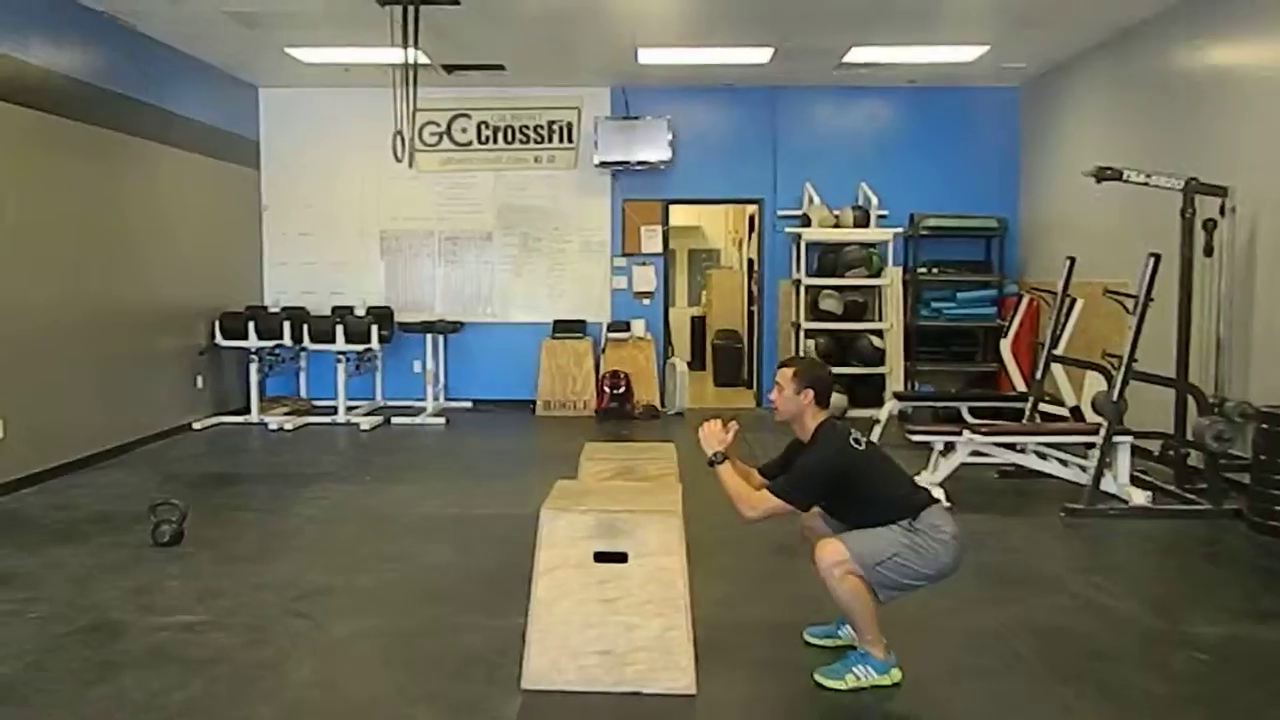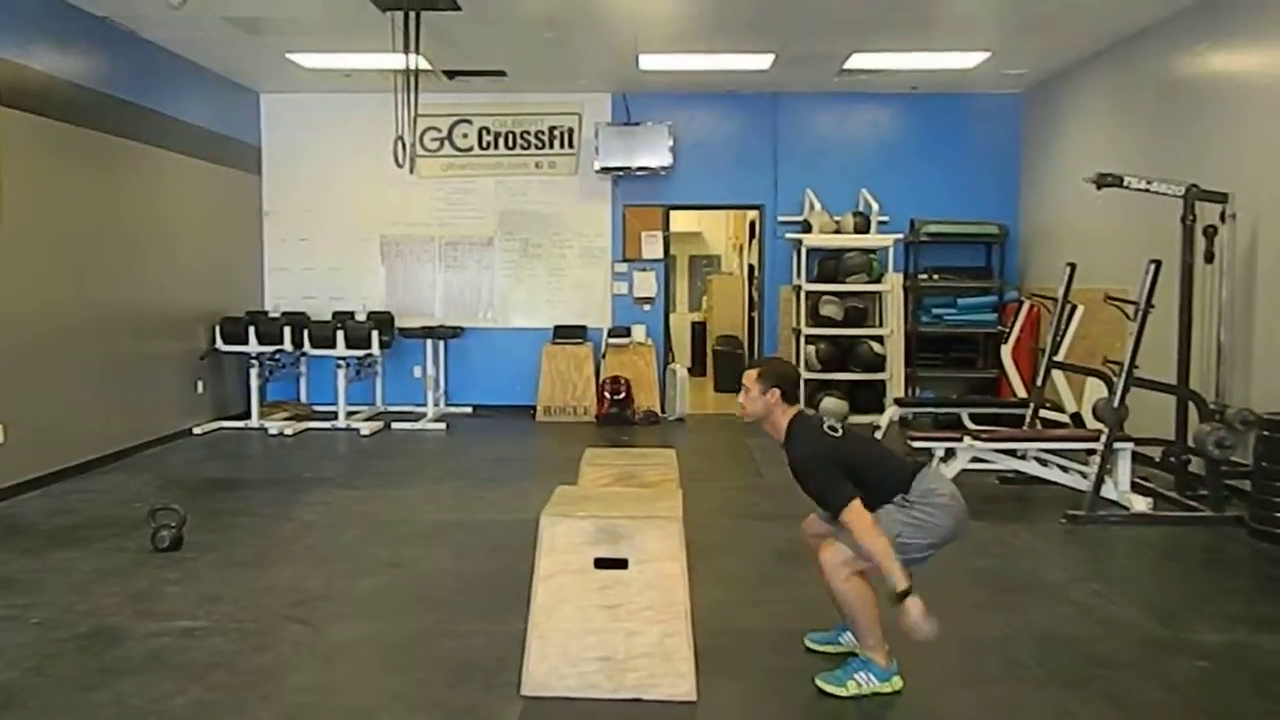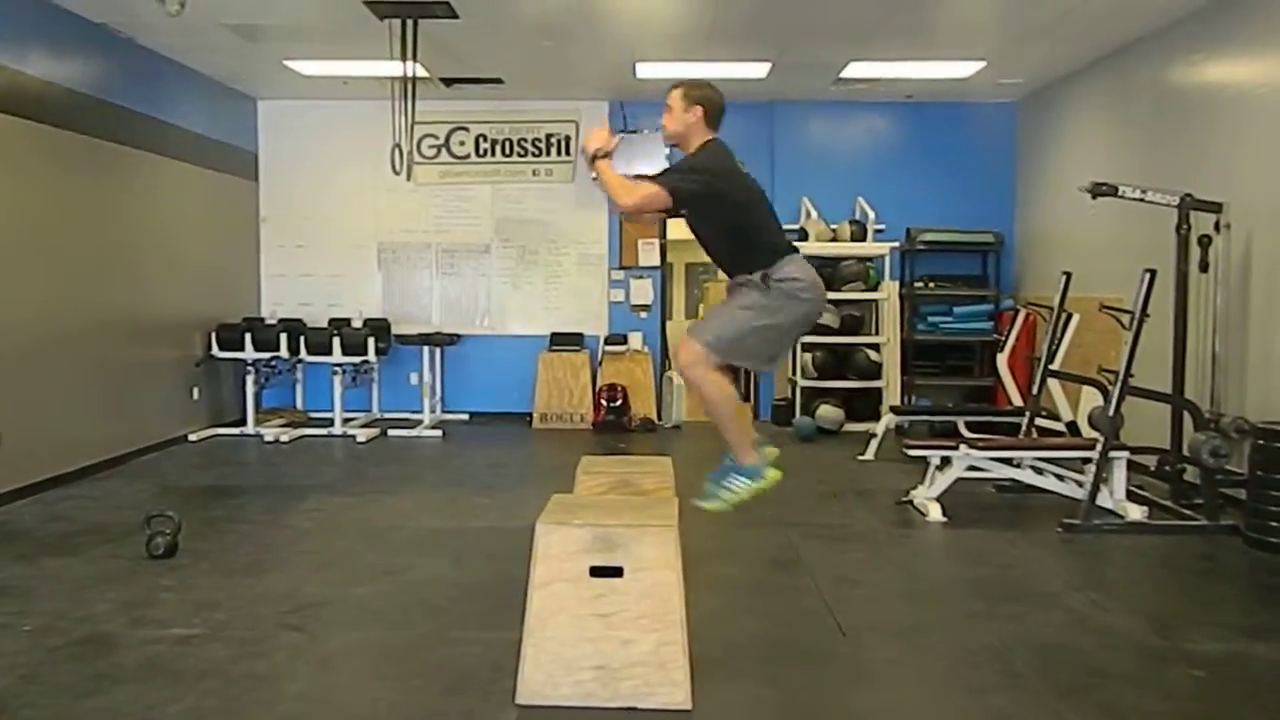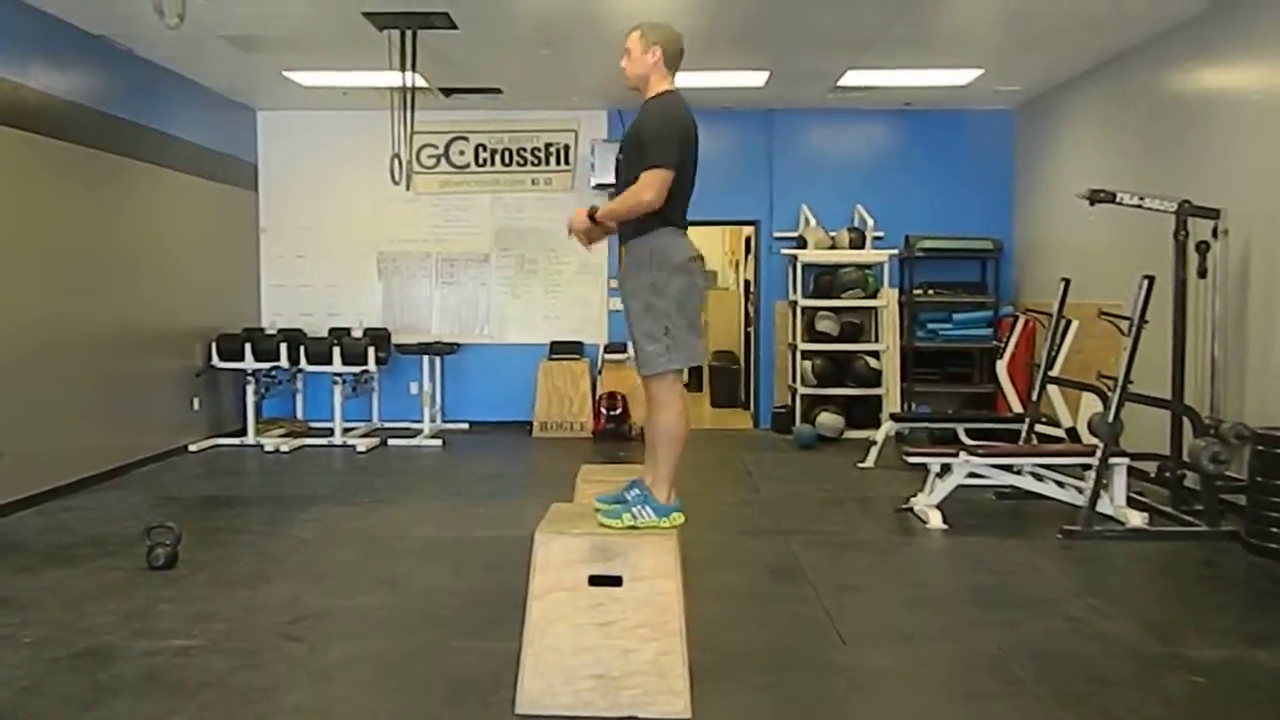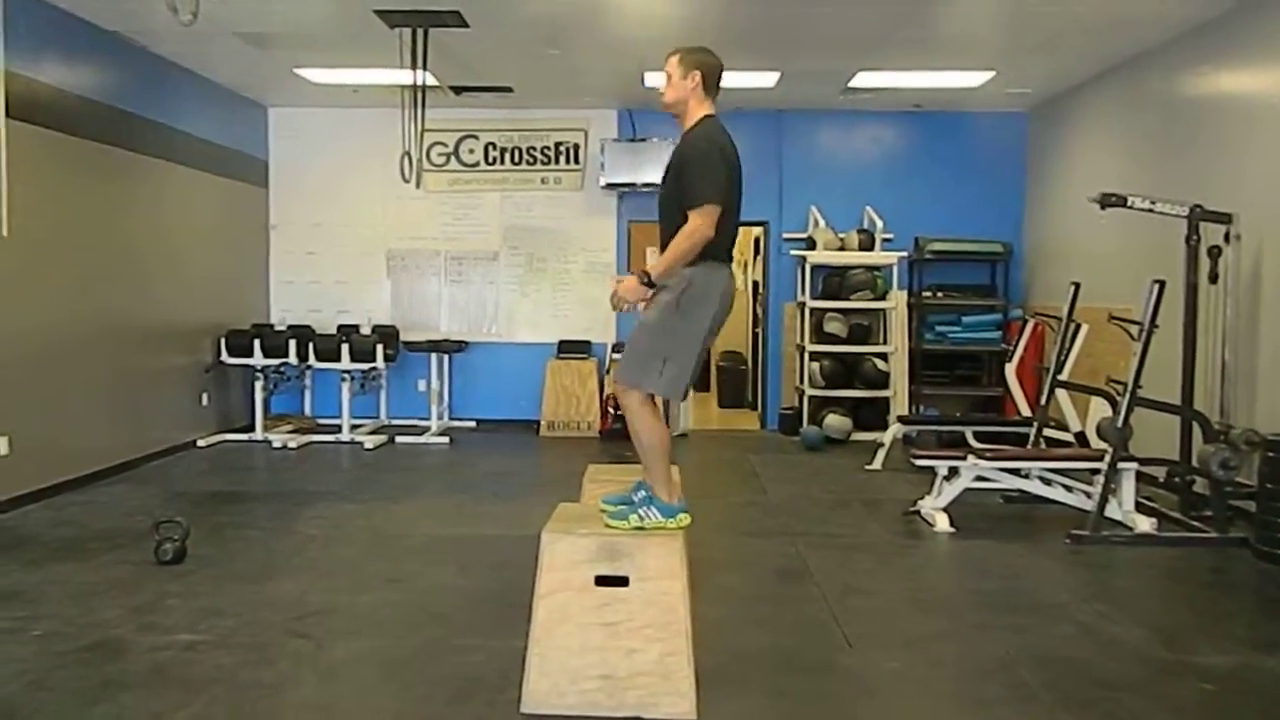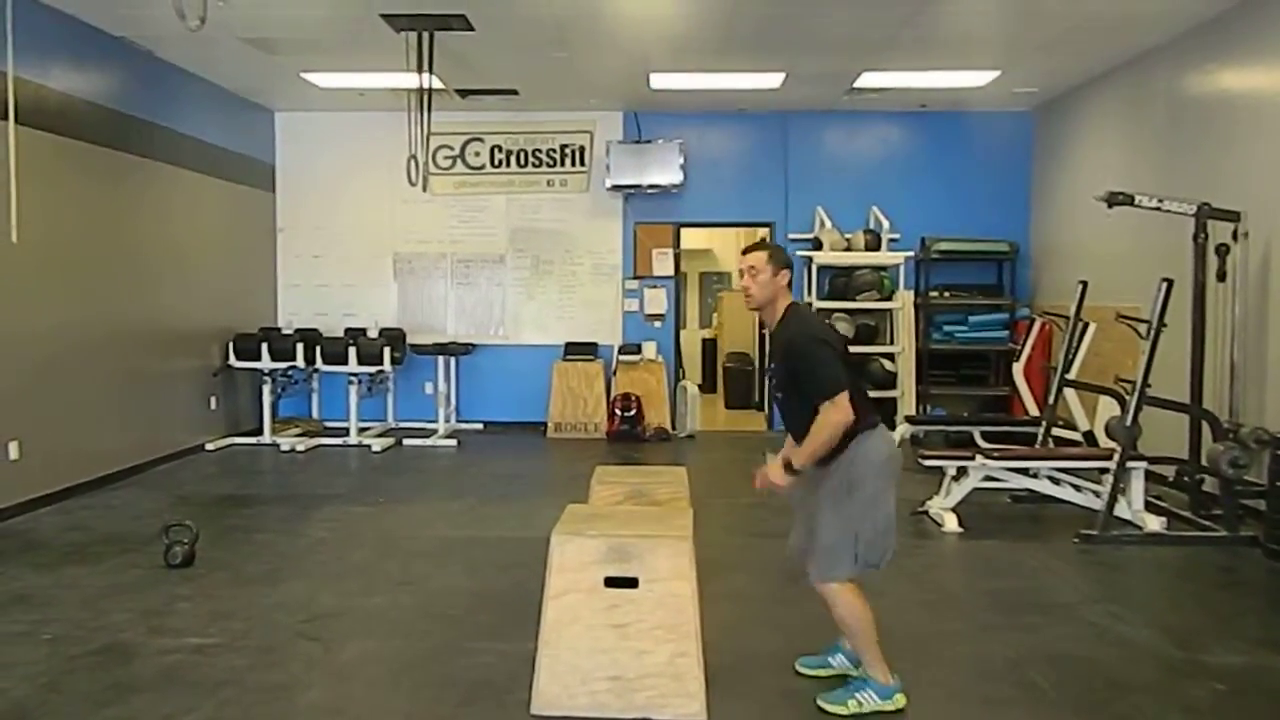
dt=0.7s
person 1, frame 1
left shoulder: (826, 456)
right shoulder: (815, 442)
left elbow: (753, 508)
right elbow: (758, 482)
left wrist: (716, 457)
right wrist: (725, 454)
left hip: (931, 540)
right hip: (908, 525)
left knee: (831, 557)
right knee: (814, 523)
left ankle: (877, 658)
right ankle: (858, 624)
person 1, frame 2
left shoulder: (807, 452)
right shoulder: (803, 430)
left elbow: (860, 521)
left wrist: (904, 594)
left hip: (932, 504)
right hip: (913, 494)
left knee: (837, 558)
right knee: (815, 530)
left ankle: (879, 665)
right ankle: (856, 631)
person 1, frame 3
left shoulder: (704, 168)
right shoulder: (708, 163)
left elbow: (631, 202)
right elbow: (648, 200)
left wrist: (598, 159)
right wrist: (605, 159)
left hip: (784, 285)
right hip: (769, 282)
left knee: (690, 355)
right knee: (700, 356)
left ankle: (748, 462)
right ankle: (747, 450)
person 1, frame 4
left shoulder: (663, 114)
right shoulder: (661, 114)
left elbow: (650, 193)
left wrist: (592, 218)
right wrist: (602, 222)
left hip: (657, 253)
right hip: (653, 252)
left knee: (664, 379)
right knee: (655, 377)
left ankle: (661, 500)
right ankle: (652, 484)
person 1, frame 5
left shoulder: (703, 144)
right shoulder: (703, 141)
left elbow: (701, 227)
left wrist: (645, 278)
right wrist: (655, 278)
left hip: (695, 282)
right hip: (690, 281)
left knee: (632, 388)
right knee: (639, 387)
left ankle: (665, 502)
right ankle: (655, 488)
person 1, frame 6
left shoulder: (803, 335)
right shoulder: (782, 333)
left elbow: (840, 412)
left wrist: (791, 466)
right wrist: (788, 458)
left hip: (859, 460)
right hip: (836, 460)
left knee: (832, 576)
right knee: (815, 559)
left ankle: (882, 682)
right ankle: (851, 649)
